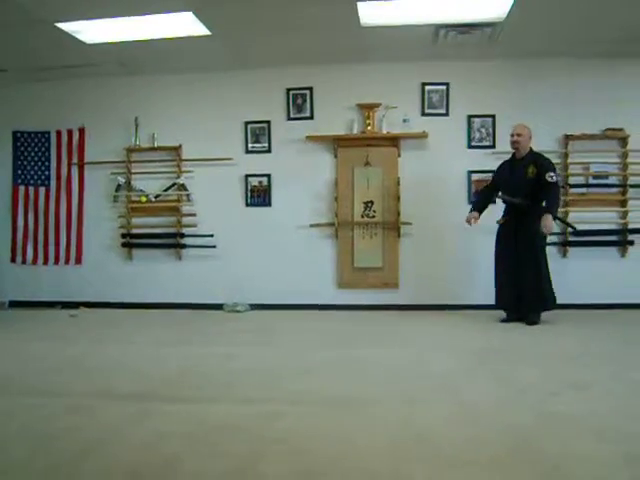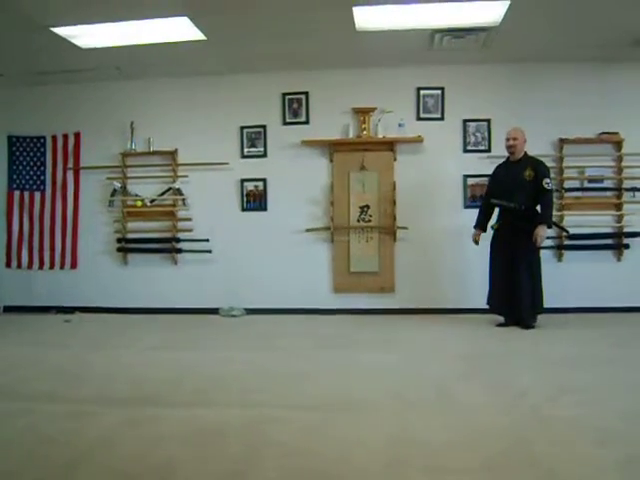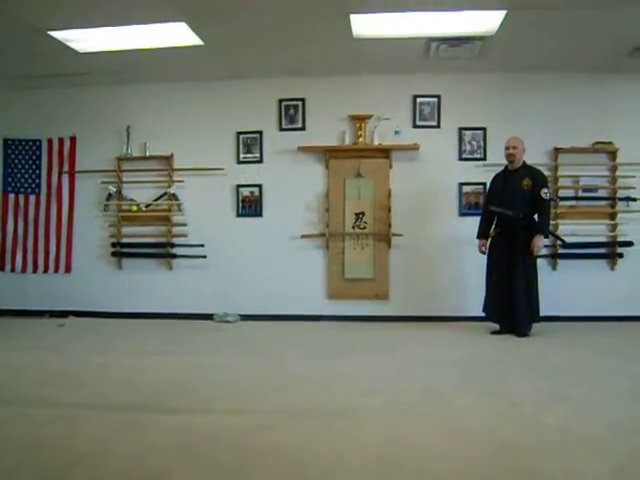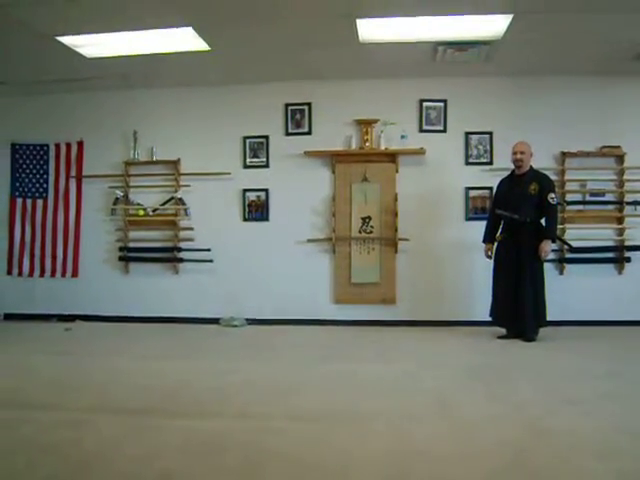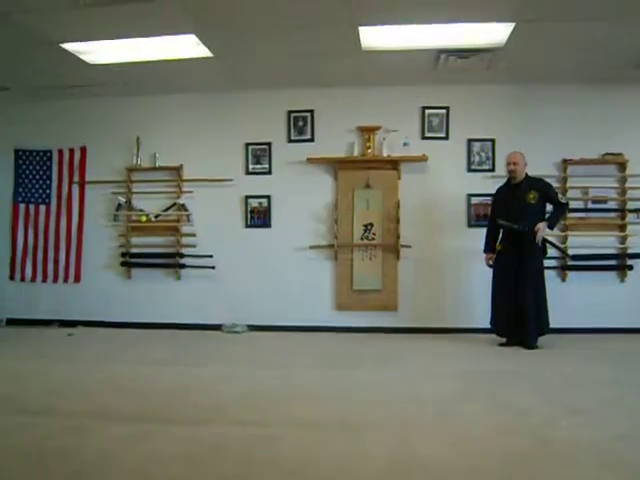
dt=1s
person 1, frame 1
left shoulder: (541, 163)
right shoulder: (505, 167)
left elbow: (552, 190)
right elbow: (489, 190)
left wrist: (548, 214)
right wrist: (476, 210)
left hip: (533, 221)
right hip: (509, 221)
left knee: (533, 266)
right knee: (507, 266)
left ankle: (533, 311)
right ankle: (514, 310)
person 1, frame 2
left shoulder: (537, 167)
right shoulder: (500, 170)
left elbow: (546, 197)
right elbow: (488, 200)
left wrist: (543, 224)
right wrist: (480, 226)
left hip: (527, 226)
right hip: (504, 226)
left knee: (527, 270)
right knee: (502, 271)
left ankle: (528, 316)
right ankle: (509, 315)
person 1, frame 3
left shoulder: (535, 176)
right shoulder: (498, 179)
left elbow: (544, 207)
right elbow: (488, 209)
left wrist: (540, 234)
right wrist: (483, 236)
left hip: (524, 235)
right hip: (501, 235)
left knee: (523, 279)
right knee: (499, 279)
left ankle: (523, 324)
right ankle: (505, 323)
person 1, frame 4
left shoulder: (542, 181)
right shoulder: (504, 183)
left elbow: (551, 212)
right elbow: (494, 213)
left wrist: (548, 239)
right wrist: (489, 240)
left hip: (531, 238)
right hip: (507, 238)
left knee: (530, 284)
right knee: (505, 284)
left ankle: (530, 329)
right ankle: (512, 328)
person 1, frame 5
left shoulder: (539, 186)
right shoulder: (501, 192)
left elbow: (562, 205)
right elbow: (493, 223)
left wrist: (547, 223)
right wrist: (489, 249)
left hip: (531, 246)
right hip: (507, 246)
left knee: (531, 291)
right knee: (505, 291)
left ankle: (531, 336)
right ankle: (512, 335)
